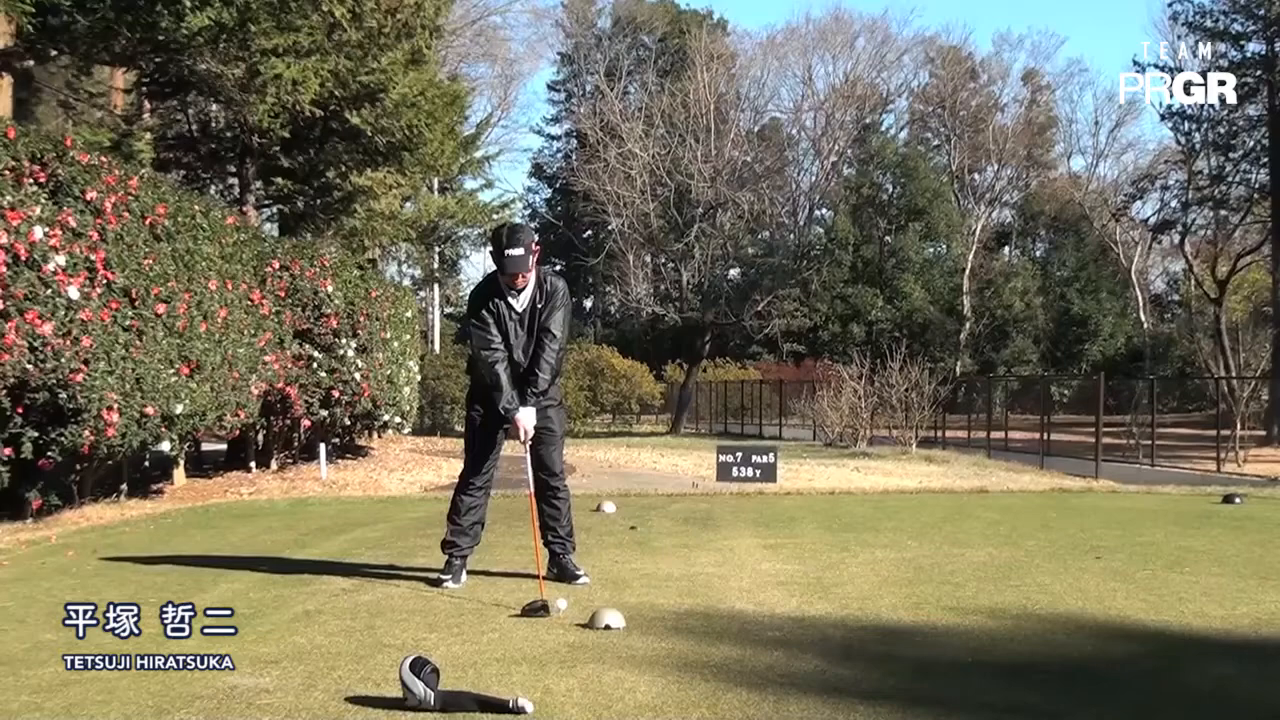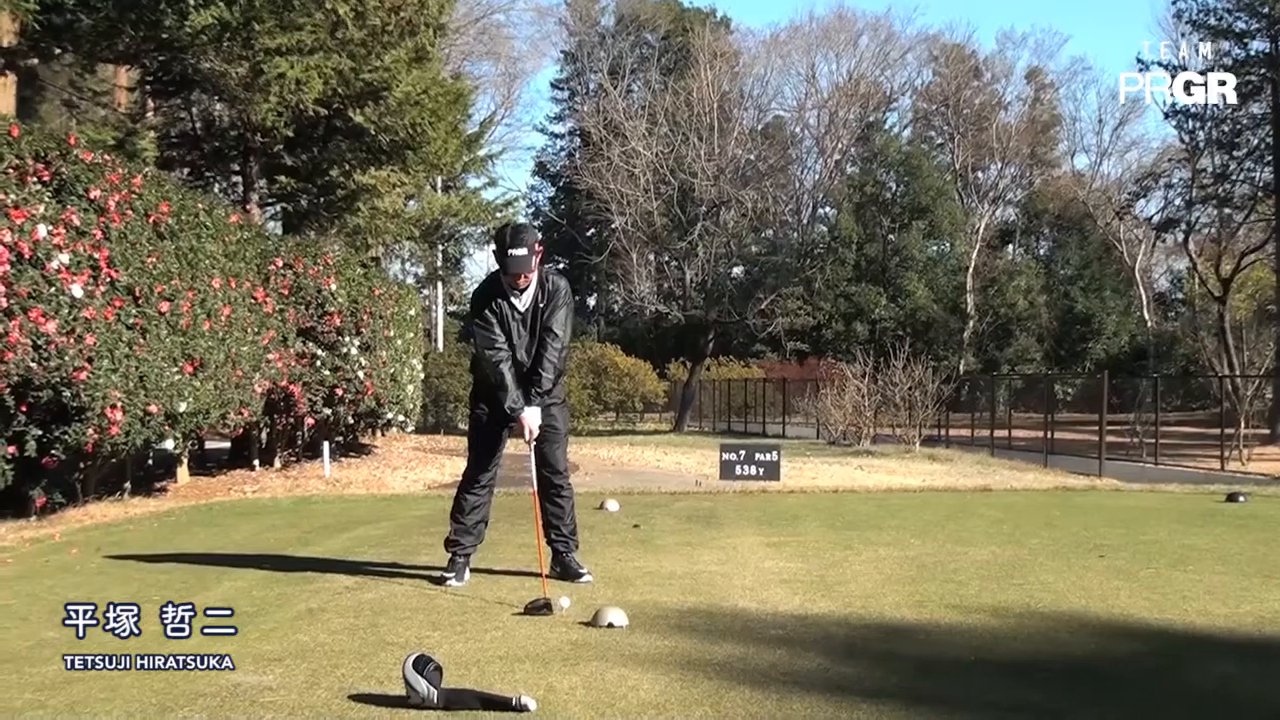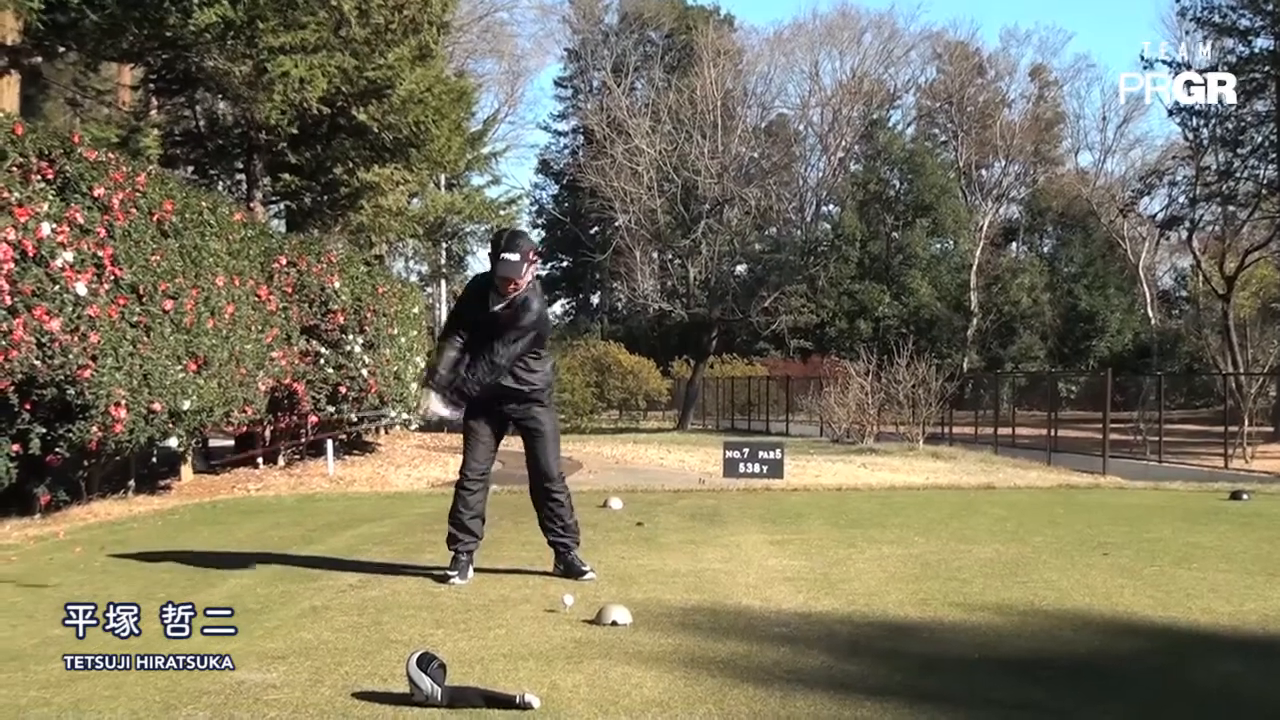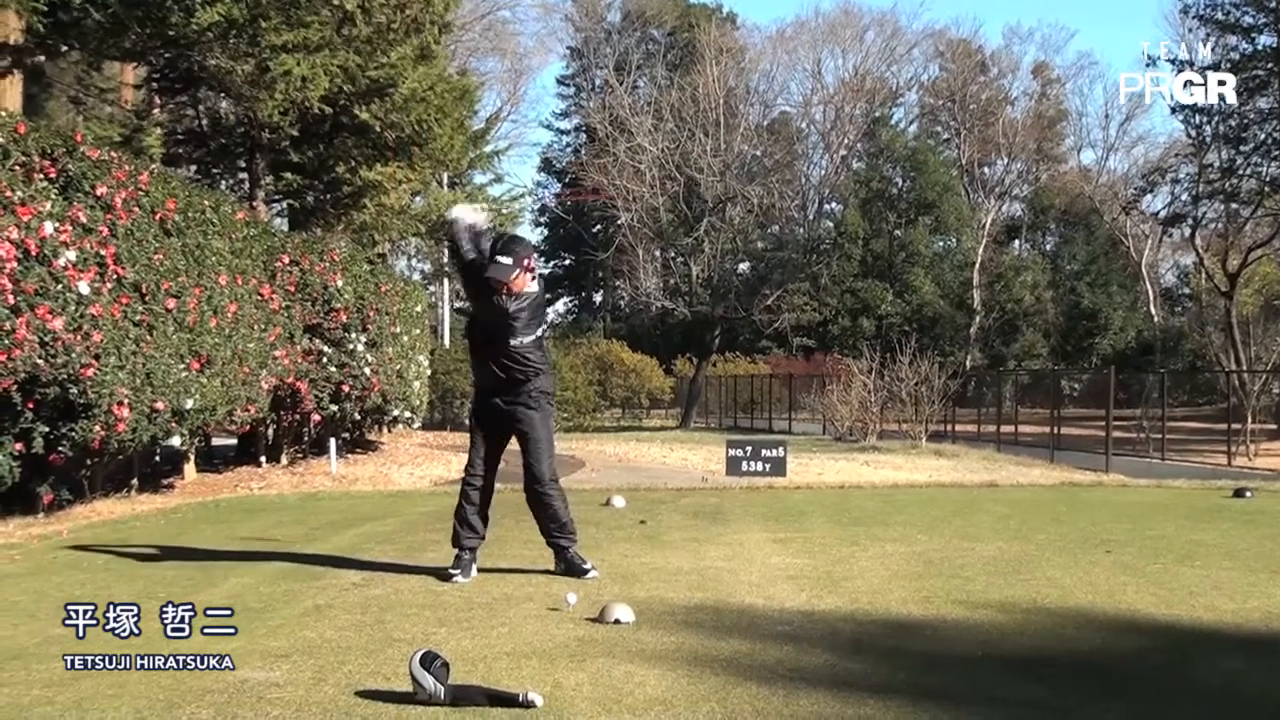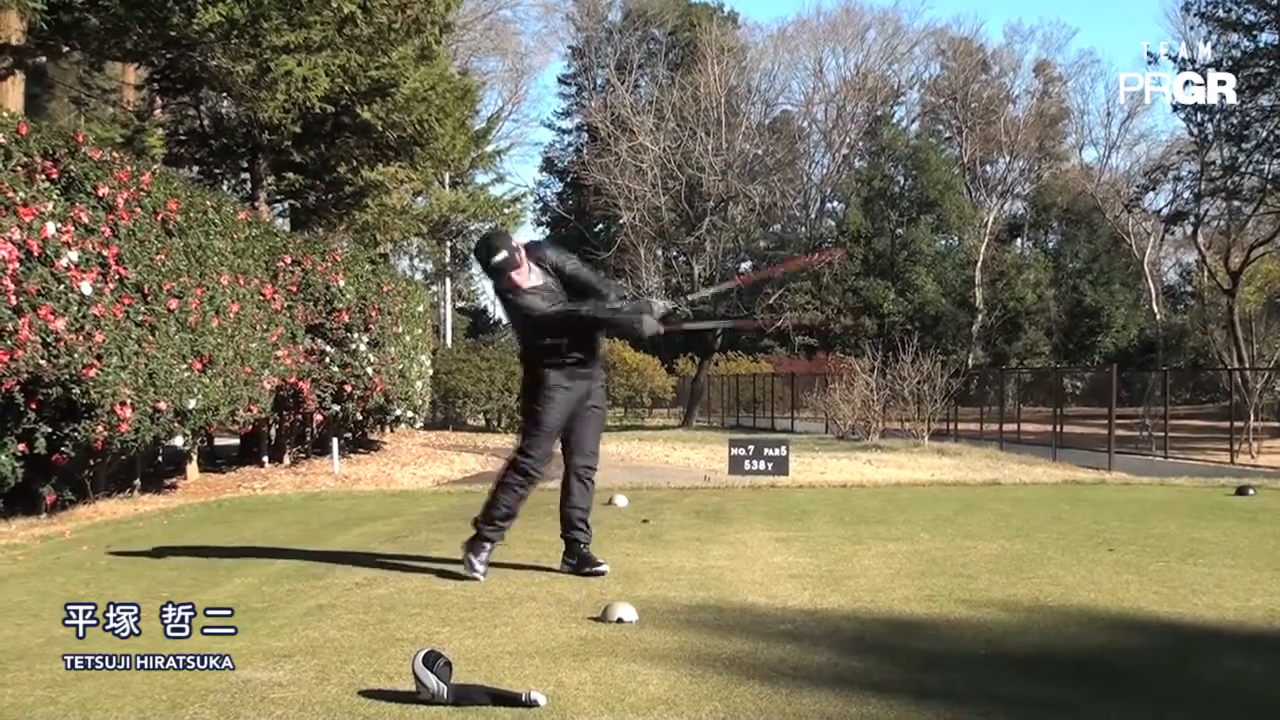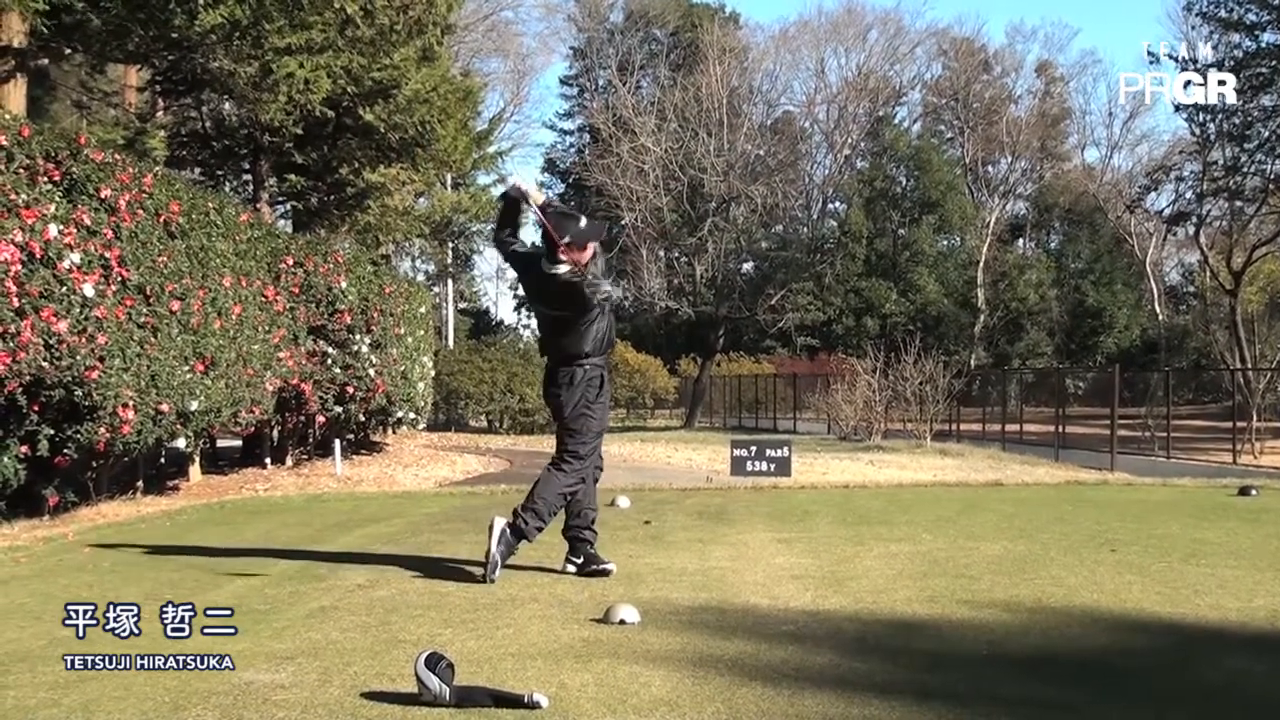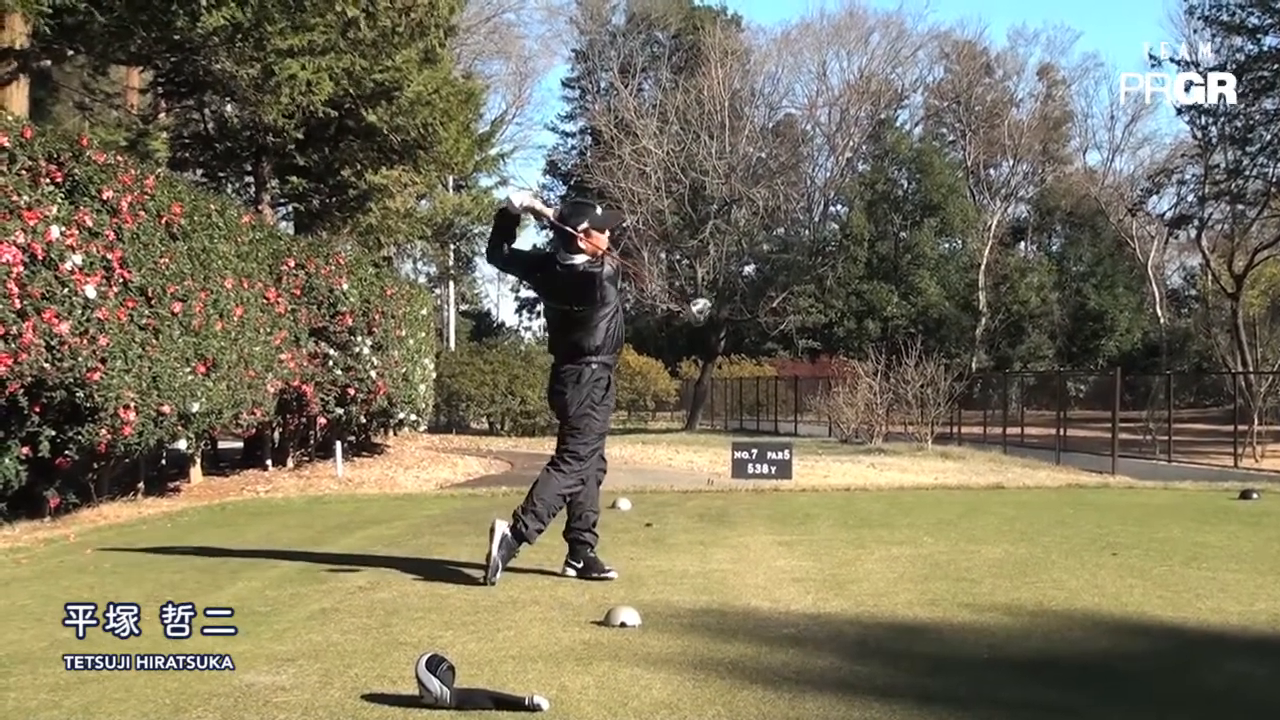
dt=0.4s
person 1, frame 1
left shoulder: (554, 289)
right shoulder: (483, 296)
left elbow: (550, 350)
right elbow: (490, 358)
left wrist: (529, 403)
right wrist: (512, 408)
left hip: (542, 395)
right hip: (492, 396)
left knee: (552, 476)
right knee: (476, 475)
left ankle: (561, 556)
right ankle: (456, 556)
person 1, frame 2
left shoulder: (556, 289)
right shoulder: (486, 296)
left elbow: (553, 349)
right elbow: (494, 357)
left wrist: (534, 402)
right wrist: (517, 408)
left hip: (545, 394)
right hip: (495, 395)
left knee: (555, 474)
right knee: (479, 474)
left ankle: (564, 555)
right ankle: (459, 555)
person 1, frame 3
left shoulder: (532, 307)
right shoulder: (478, 289)
left elbow: (495, 358)
right elbow: (454, 339)
left wrist: (450, 396)
right wrist: (438, 385)
left hip: (531, 397)
right hip: (484, 396)
left knee: (548, 475)
right knee: (473, 473)
left ankle: (566, 553)
right ankle: (462, 553)
person 1, frame 4
left shoulder: (511, 307)
right shoulder: (500, 288)
left elbow: (471, 266)
left wrist: (460, 224)
right wrist: (476, 225)
left hip: (528, 398)
right hip: (491, 395)
left knee: (540, 478)
right knee: (477, 474)
left ankle: (565, 550)
right ankle: (466, 551)
person 1, frame 5
left shoulder: (542, 255)
right shoulder: (520, 299)
left elbow: (594, 288)
right elbow: (578, 316)
left wrist: (633, 312)
right wrist: (636, 319)
left hip: (586, 375)
right hip: (551, 380)
left knee: (582, 465)
right knee: (530, 461)
left ankle: (576, 548)
right ankle: (483, 539)
person 1, frame 6
left shoulder: (532, 266)
right shoulder: (584, 286)
left elbow: (505, 238)
right elbow: (591, 254)
left wrist: (514, 198)
right wrist: (542, 203)
left hip: (569, 374)
right hip: (583, 379)
left knee: (586, 463)
right knee: (573, 462)
left ankle: (580, 550)
right ankle: (515, 531)
person 1, frame 7
left shoulder: (546, 266)
right shoulder: (603, 276)
left elbow: (498, 254)
right elbow: (602, 255)
left wrist: (511, 211)
right wrist: (549, 212)
left hip: (571, 374)
right hip: (590, 378)
left knee: (589, 465)
right knee: (572, 463)
left ankle: (580, 554)
right ankle: (514, 534)
